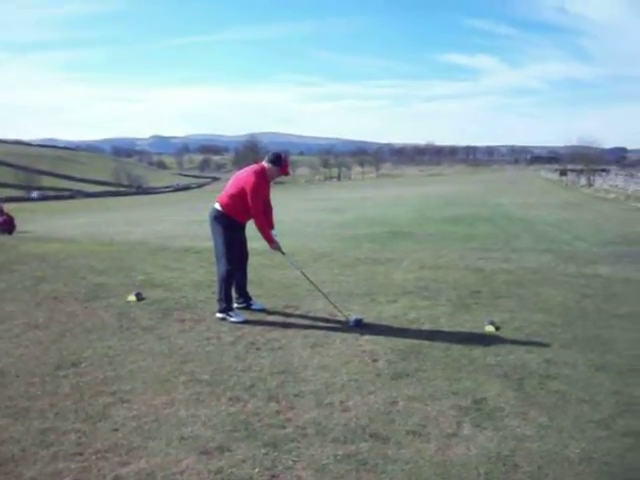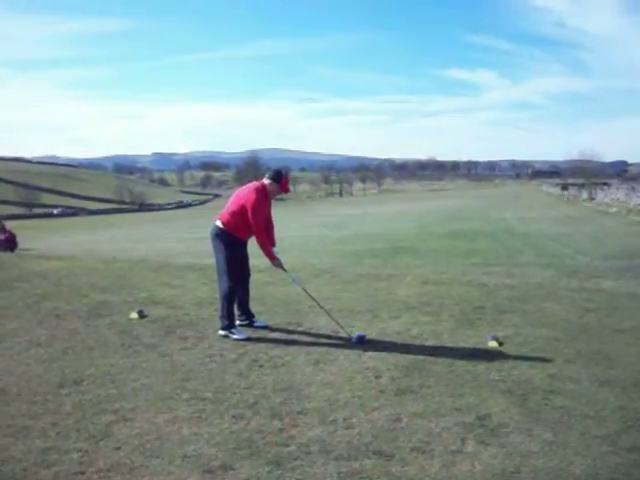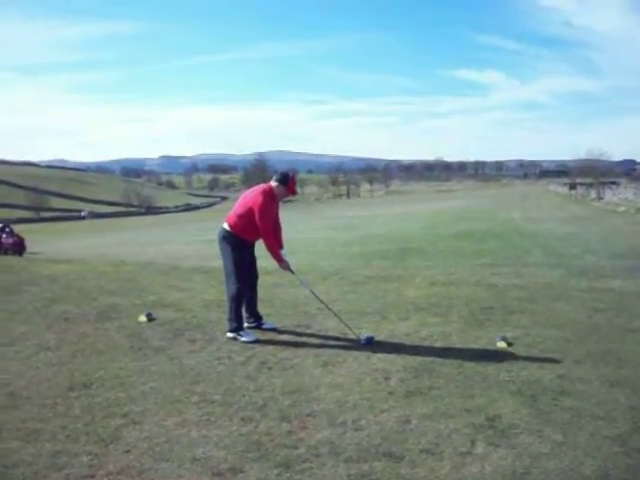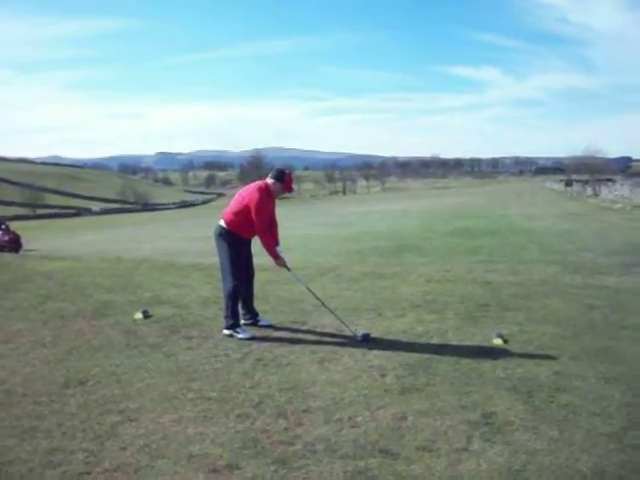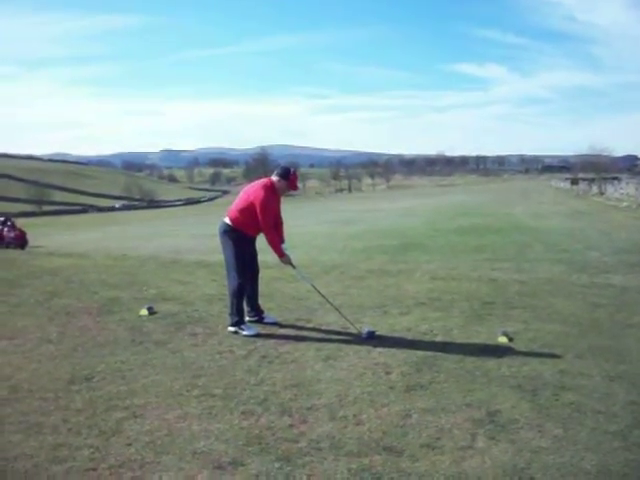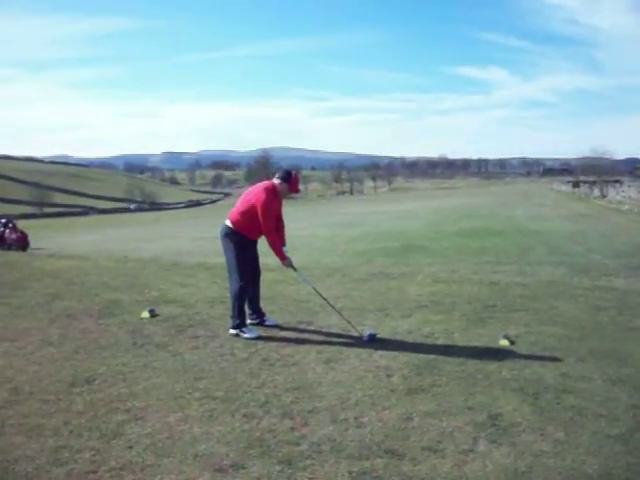
dt=0.4s
person 1, frame 1
left shoulder: (263, 178)
right shoulder: (254, 179)
left elbow: (266, 207)
right elbow: (257, 214)
left wrist: (272, 232)
right wrist: (270, 241)
left hip: (235, 220)
right hip: (223, 219)
left knee: (241, 260)
right knee: (228, 264)
left ankle: (242, 299)
right ankle: (224, 308)
person 1, frame 2
left shoulder: (264, 194)
right shoulder: (255, 196)
left elbow: (267, 224)
right elbow: (259, 231)
left wrist: (273, 249)
right wrist: (272, 257)
left hip: (237, 237)
right hip: (224, 236)
left knee: (243, 277)
right knee: (230, 281)
left ankle: (244, 317)
right ankle: (226, 326)
person 1, frame 3
left shoulder: (271, 197)
right shoulder: (262, 199)
left elbow: (275, 226)
right elbow: (266, 234)
left wrist: (281, 251)
right wrist: (280, 260)
left hip: (244, 239)
right hip: (232, 239)
left knee: (251, 280)
right knee: (238, 283)
left ankle: (253, 319)
right ankle: (234, 328)
person 1, frame 4
left shoulder: (268, 194)
right shoulder: (258, 196)
left elbow: (271, 223)
right elbow: (262, 231)
left wrist: (277, 248)
right wrist: (276, 257)
left hip: (241, 236)
right hip: (228, 235)
left knee: (247, 276)
right knee: (234, 280)
left ankle: (249, 316)
right ankle: (231, 325)
person 1, frame 5
left shoulder: (273, 191)
right shoulder: (263, 194)
left elbow: (277, 221)
right elbow: (268, 229)
left wrist: (282, 245)
right wrist: (281, 254)
left hip: (246, 233)
right hip: (232, 233)
left knee: (252, 274)
right knee: (239, 277)
left ankle: (254, 313)
right ankle: (236, 322)
person 1, frame 6
left shoulder: (275, 194)
right shoulder: (264, 196)
left elbow: (278, 223)
right elbow: (269, 232)
left wrist: (283, 248)
right wrist: (282, 257)
left hip: (247, 236)
right hip: (234, 235)
left knee: (253, 276)
right knee: (240, 280)
left ankle: (255, 315)
right ankle: (237, 325)
